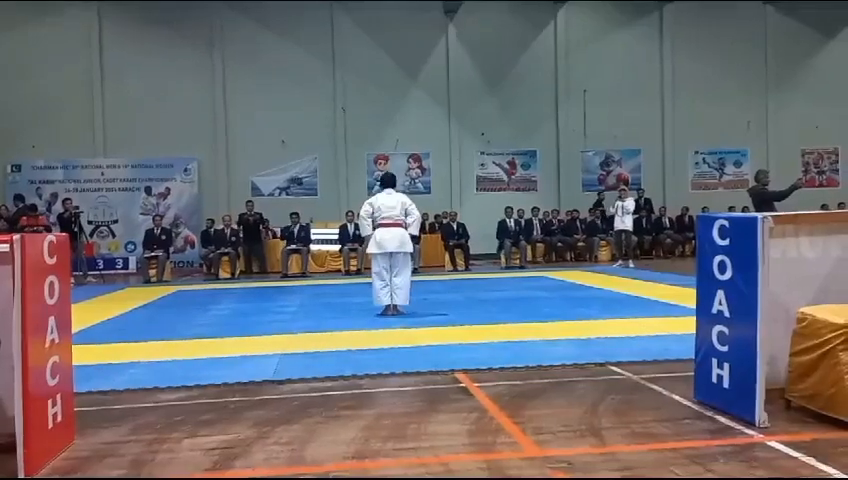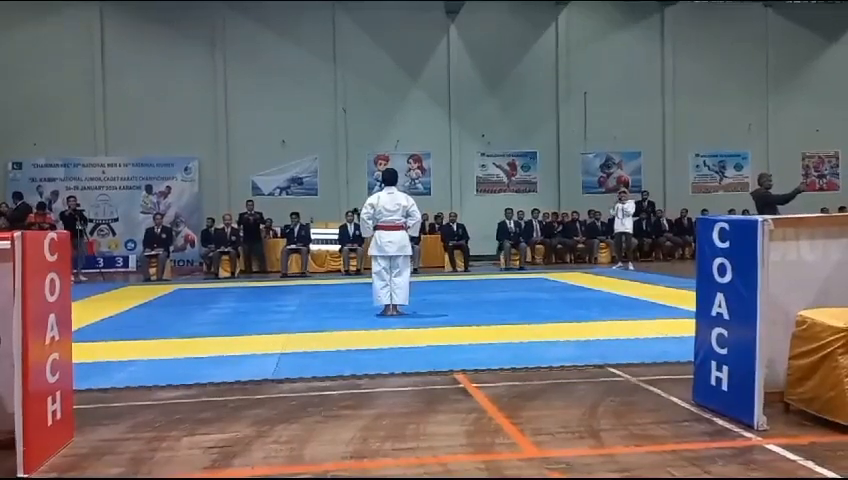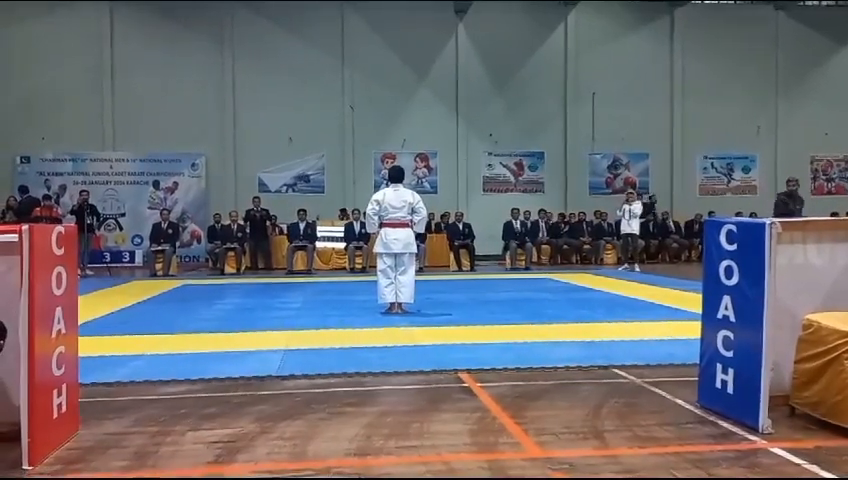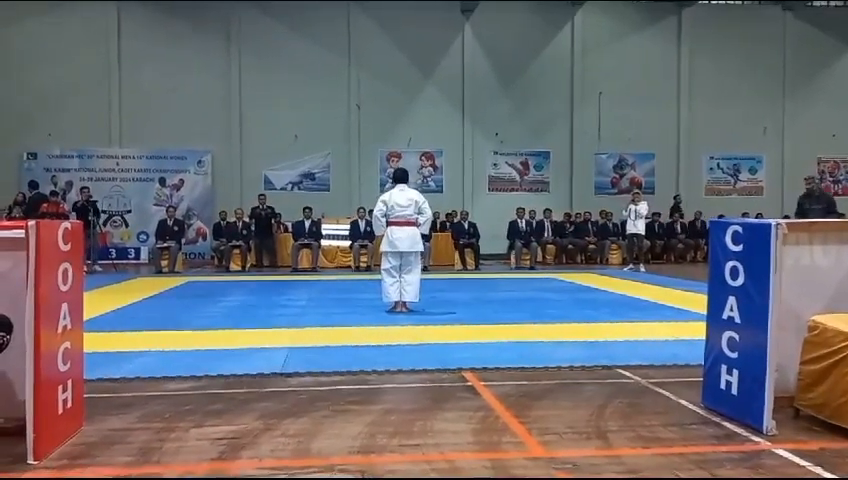
dt=0.7s
person 1, frame 1
left shoulder: (374, 199)
right shoulder: (403, 198)
left elbow: (364, 216)
right elbow: (415, 215)
left wrist: (368, 235)
right wrist: (409, 233)
left hip: (380, 237)
right hip: (400, 236)
left knee: (381, 274)
right knee: (400, 273)
left ankle: (386, 307)
right ankle: (396, 306)
person 1, frame 2
left shoulder: (374, 198)
right shoulder: (405, 198)
left elbow: (365, 217)
right elbow: (416, 217)
left wrist: (370, 234)
right wrist: (408, 232)
left hip: (381, 238)
right hip: (400, 238)
left knee: (381, 274)
right knee: (400, 273)
left ankle: (387, 307)
right ankle: (396, 307)
person 1, frame 3
left shoulder: (380, 195)
right shoulder: (411, 195)
left elbow: (370, 213)
right elbow: (422, 213)
left wrist: (375, 230)
right wrist: (414, 229)
left hip: (386, 235)
right hip: (405, 236)
left knee: (386, 272)
right knee: (405, 272)
left ankle: (391, 305)
right ankle: (400, 305)
person 1, frame 4
left shoulder: (386, 195)
right shoulder: (416, 194)
left elbow: (377, 215)
right elbow: (427, 214)
left wrist: (382, 232)
right wrist: (419, 229)
left hip: (393, 235)
right hip: (411, 235)
left knee: (390, 271)
right knee: (410, 271)
left ankle: (396, 303)
right ankle: (405, 304)
